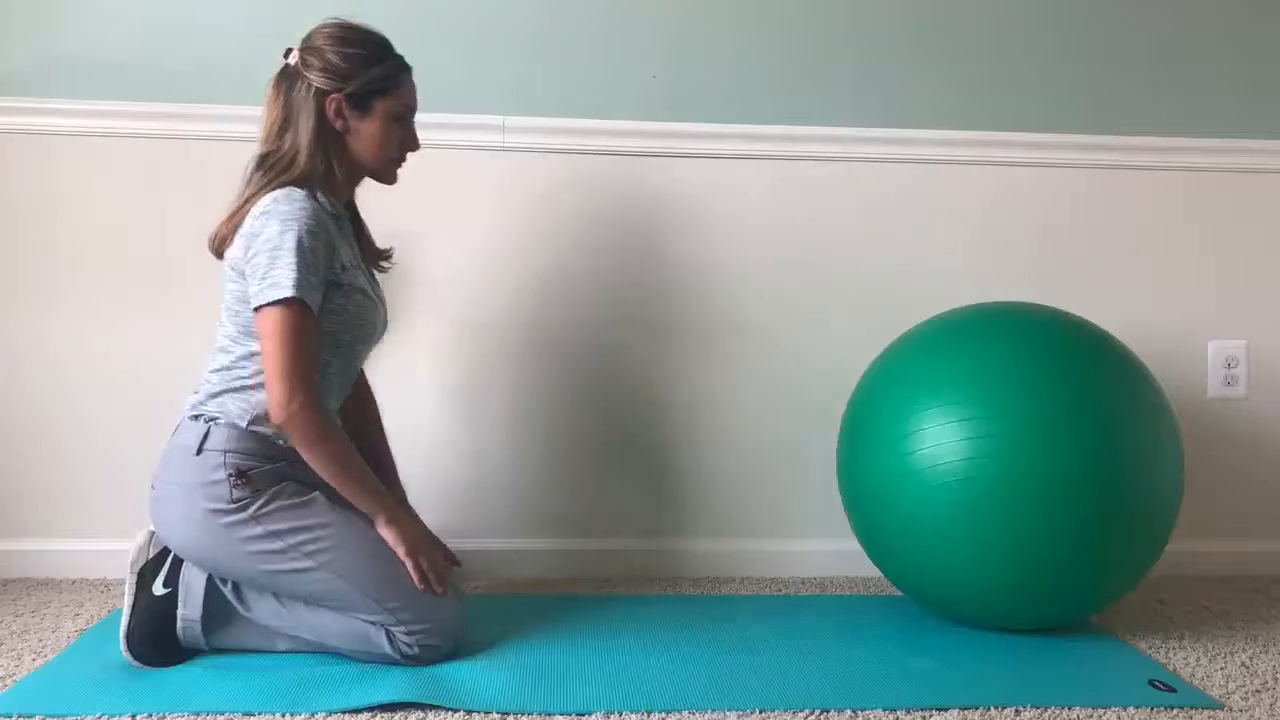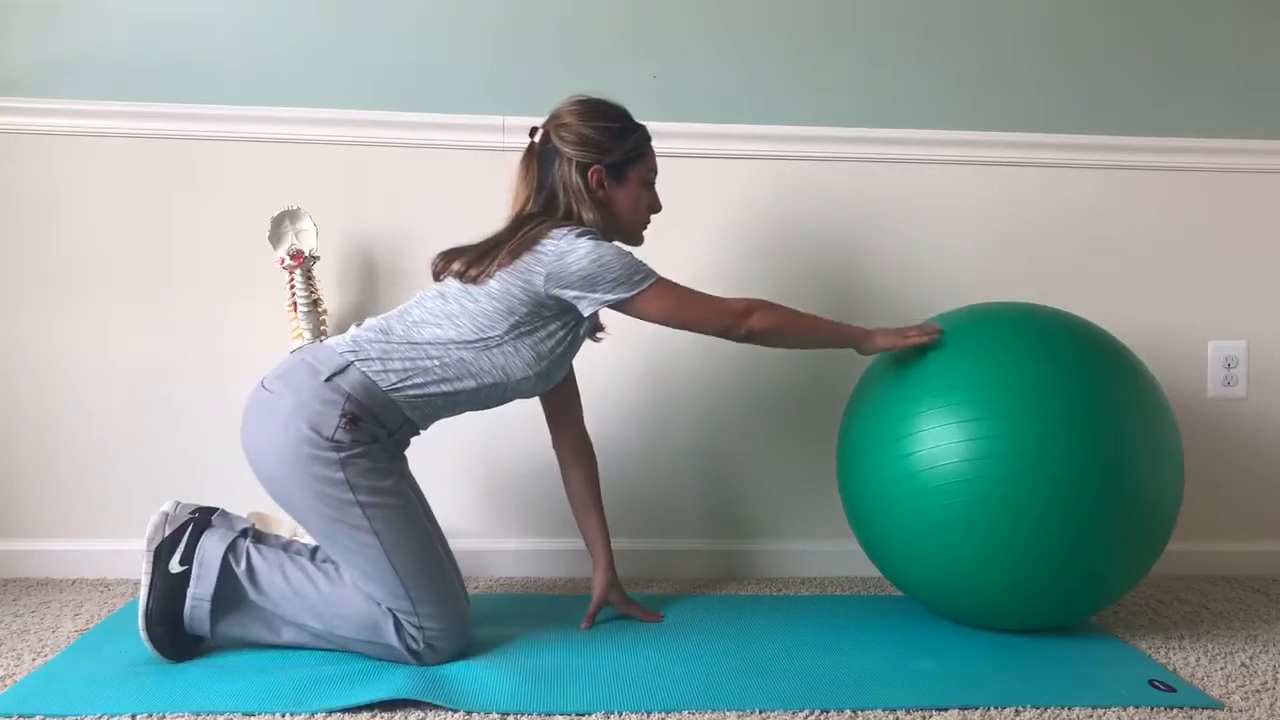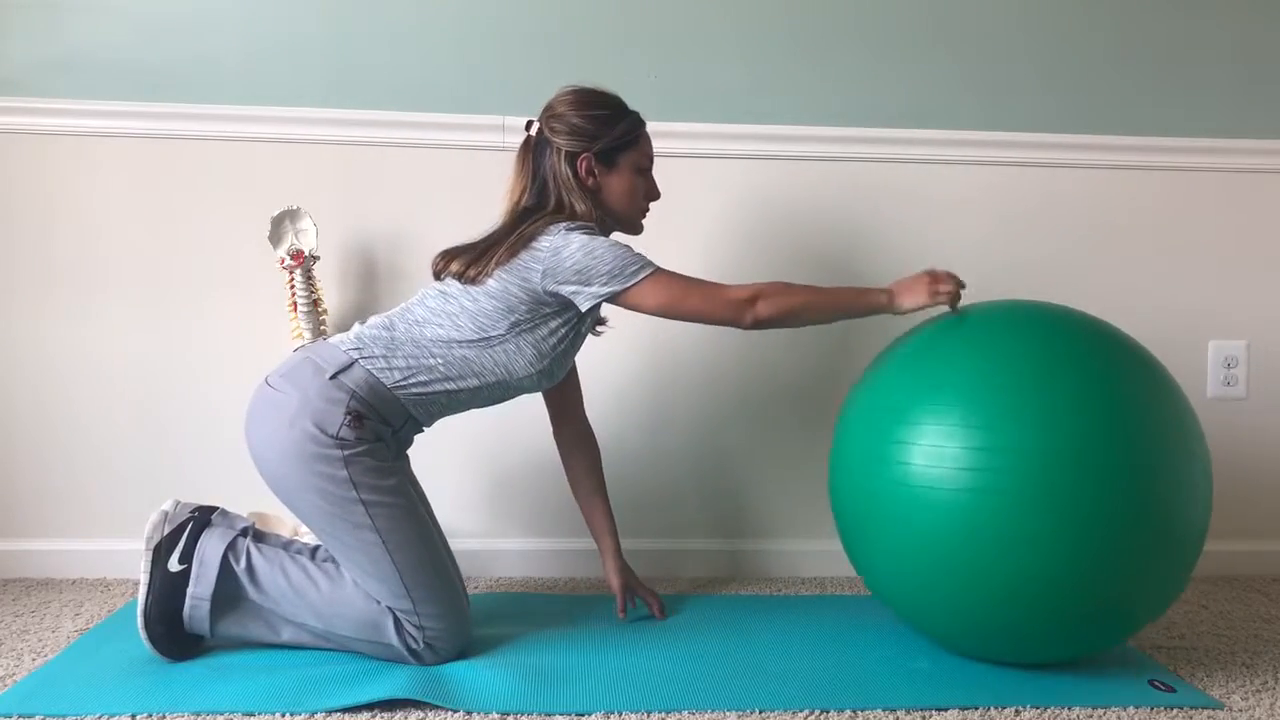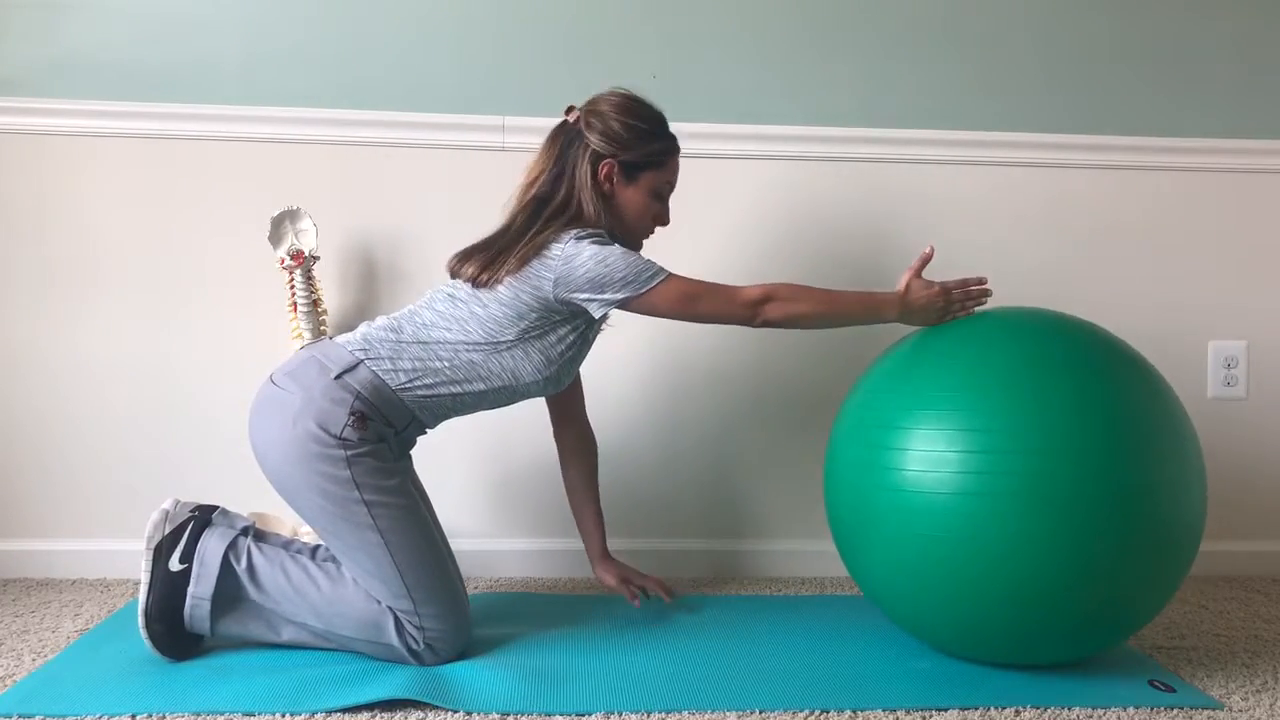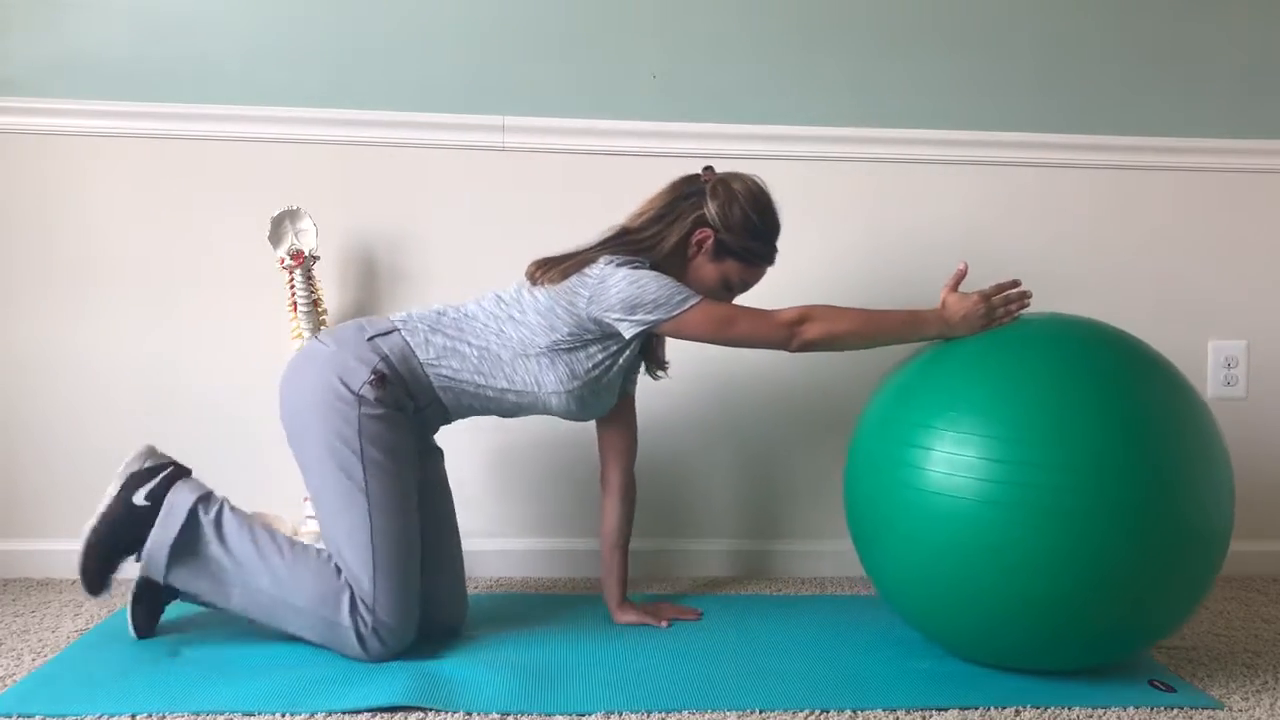
dt=1s
person 1, frame 1
left shoulder: (332, 217)
right shoulder: (294, 219)
left elbow: (346, 383)
right elbow: (292, 405)
left wrist: (395, 512)
right wrist: (391, 519)
left hip: (267, 472)
right hip: (226, 482)
left knee: (421, 587)
right knee: (432, 624)
left ankle: (193, 573)
right ankle: (197, 606)
person 1, frame 2
left shoulder: (550, 266)
right shoulder: (576, 257)
left elbow: (570, 437)
right elbow: (741, 320)
left wrist: (604, 568)
right wrist: (869, 338)
left hip: (321, 418)
right hip: (315, 422)
left knee: (418, 597)
right knee: (433, 631)
left ankle: (216, 548)
right ankle: (209, 576)
person 1, frame 3
left shoulder: (554, 263)
right shoulder: (574, 253)
left elbow: (572, 429)
right elbow: (745, 307)
left wrist: (614, 560)
right wrist: (891, 298)
left hip: (327, 415)
right hip: (321, 419)
left knee: (422, 599)
right knee: (434, 631)
left ankle: (215, 545)
right ankle: (209, 575)
person 1, frame 4
left shoulder: (559, 258)
right shoulder: (585, 261)
left elbow: (570, 423)
right elbow: (756, 307)
left wrist: (600, 558)
right wrist: (900, 307)
left hip: (325, 407)
right hip: (325, 419)
left knee: (404, 587)
right knee: (435, 631)
left ankle: (213, 544)
right ankle: (205, 574)
person 1, frame 5
left shoulder: (626, 316)
right shoulder: (628, 287)
left elbow: (617, 465)
right elbow: (795, 330)
left wrist: (618, 598)
right wrist: (941, 321)
left hip: (389, 400)
right hip: (347, 382)
left knee: (435, 613)
right knee: (378, 626)
left ankle: (195, 552)
right ankle: (169, 512)
